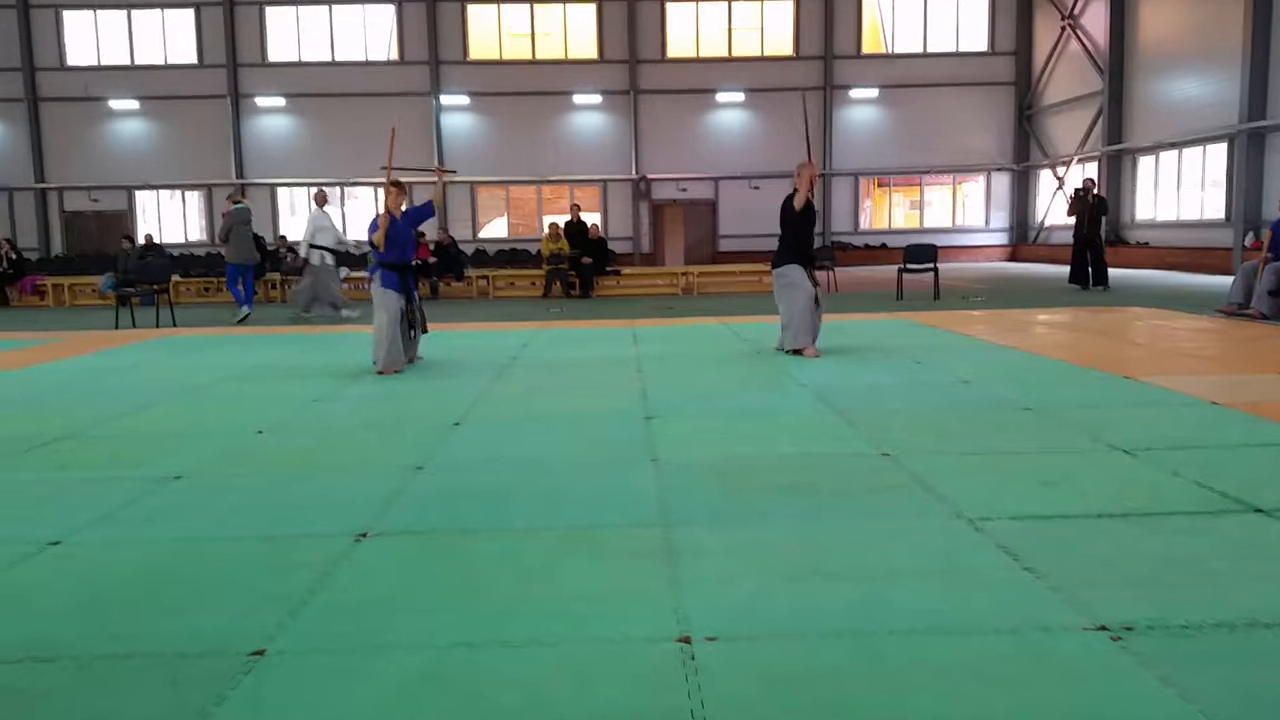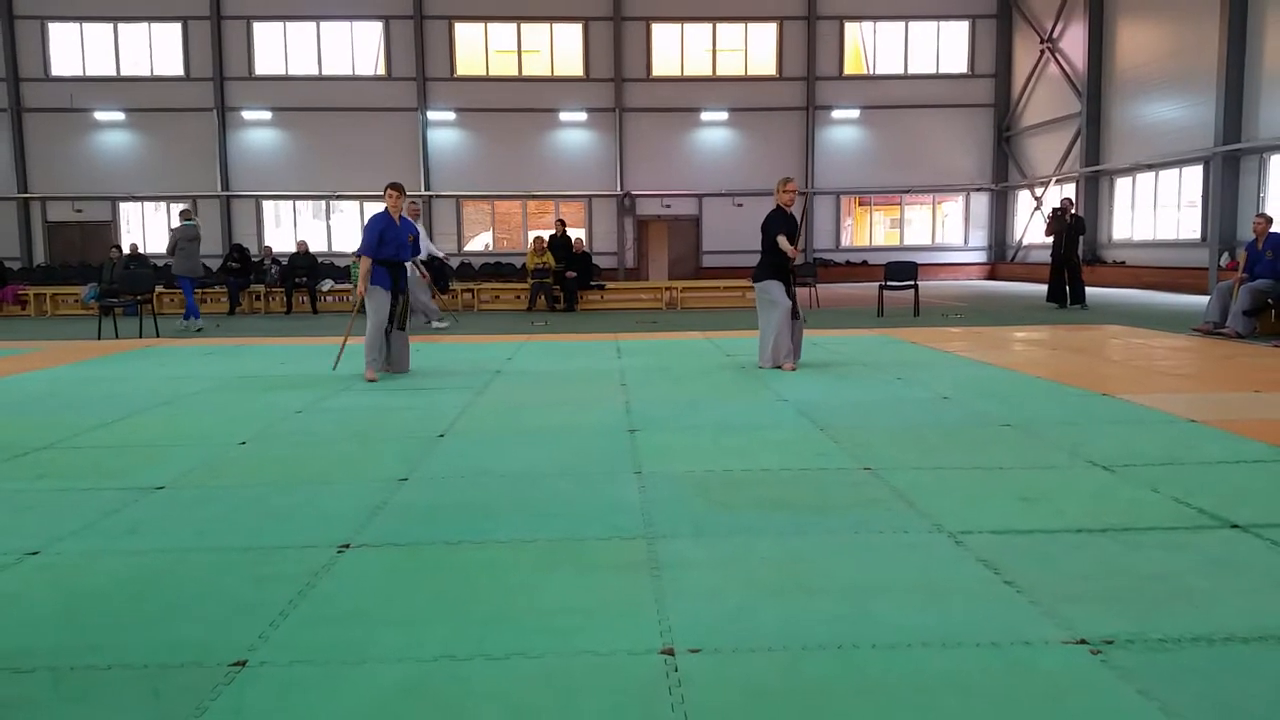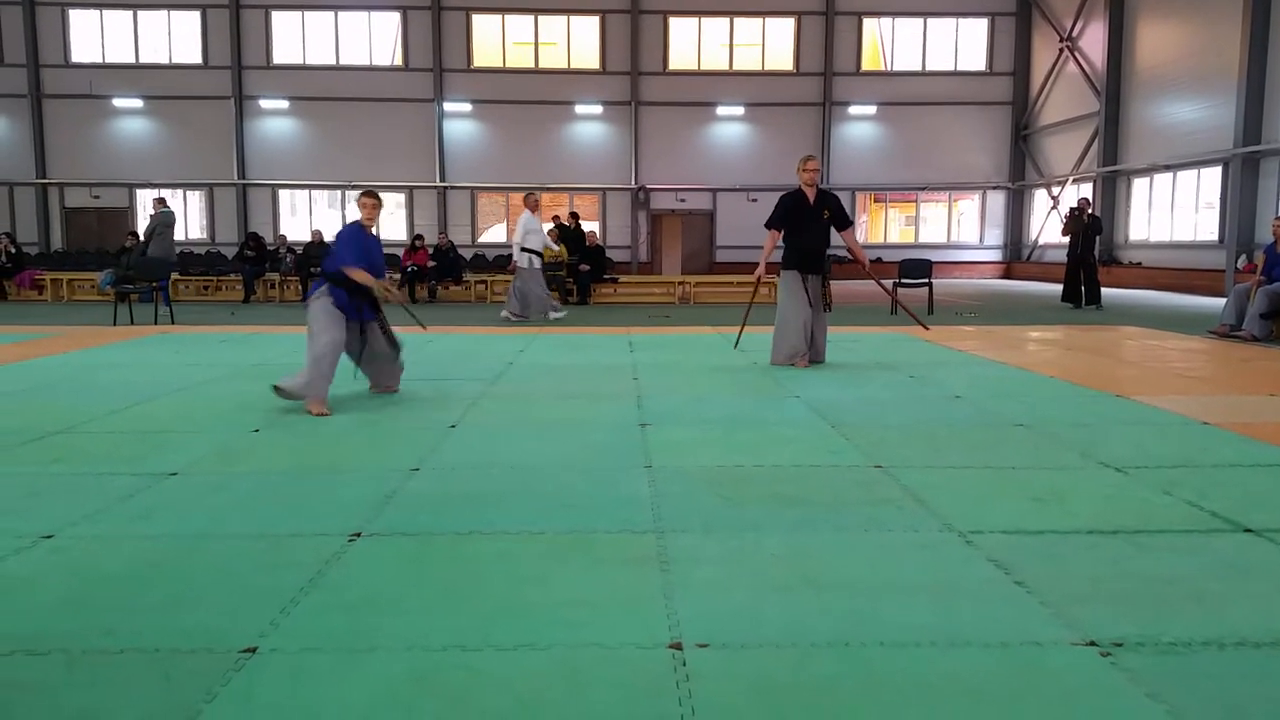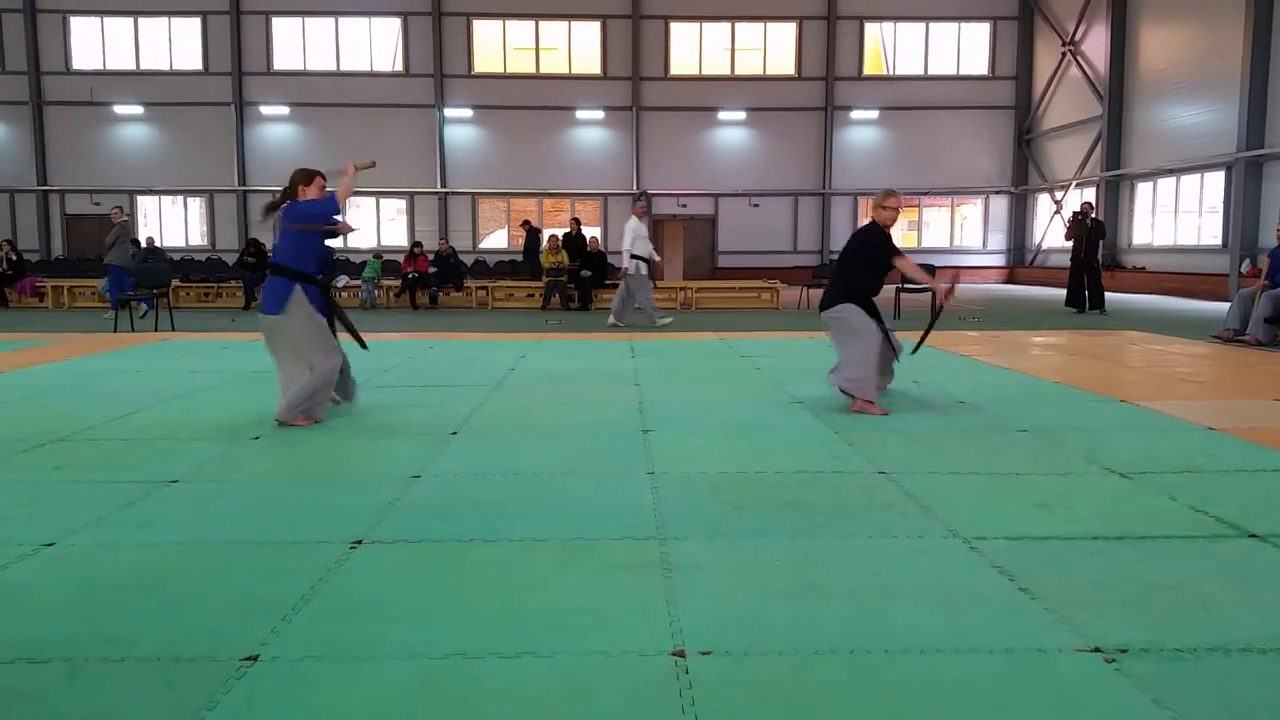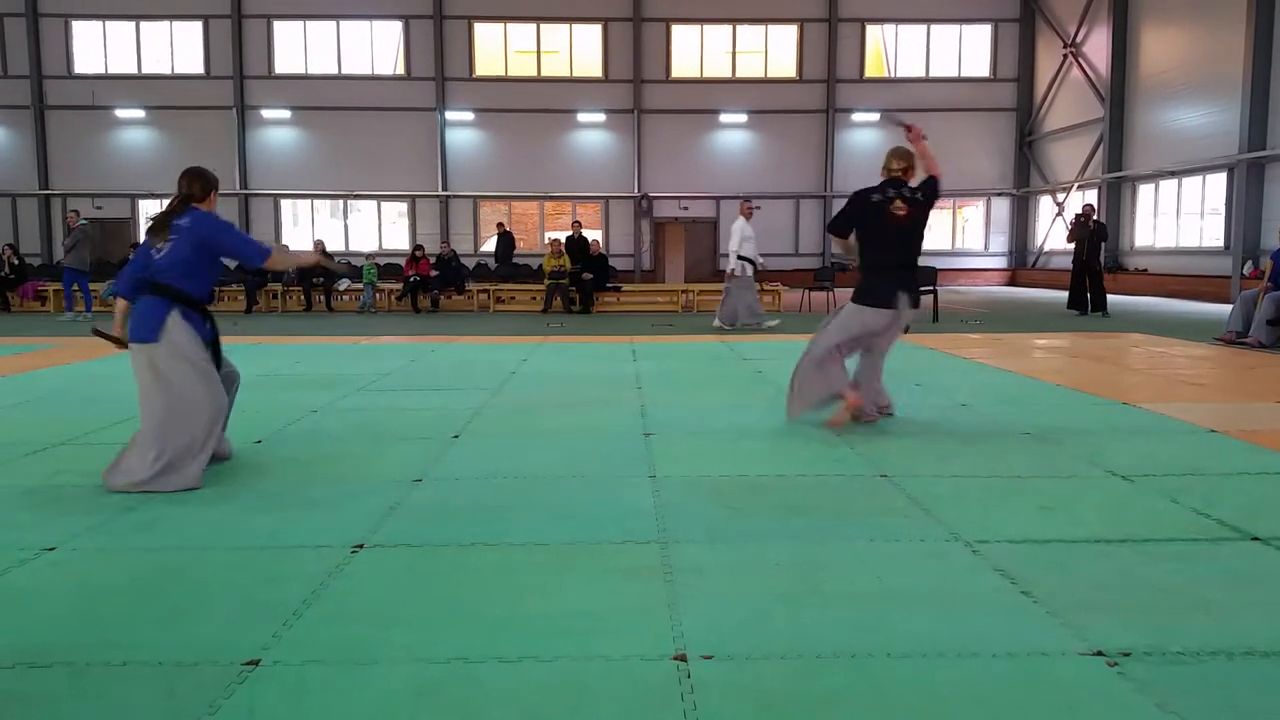
dt=1s
person 1, frame 1
left shoulder: (410, 216)
right shoulder: (381, 220)
left elbow: (435, 203)
right elbow: (376, 242)
left wrist: (440, 181)
right wrist: (380, 230)
left hip: (405, 275)
right hip: (385, 276)
left knee: (412, 317)
right knee: (388, 318)
left ankle: (406, 354)
right ankle: (388, 363)
person 1, frame 2
left shoulder: (409, 226)
right shoulder: (376, 221)
left elbow: (412, 254)
right elbow: (366, 252)
right wrist: (361, 281)
left hip: (399, 275)
right hip: (379, 274)
left knee: (398, 322)
right knee: (378, 320)
left ankle: (393, 363)
right ankle: (371, 367)
person 1, frame 3
left shoulder: (374, 243)
right shoulder: (350, 232)
left elbow: (379, 274)
right elbow: (349, 266)
left wrist: (387, 290)
right wrist: (376, 284)
left hip: (358, 299)
right hip: (331, 294)
left knee: (382, 343)
right knee: (330, 340)
left ankle: (380, 382)
right ankle: (314, 398)
person 1, frame 4
left shoulder: (290, 212)
right shoulder: (299, 211)
left elbow: (335, 226)
right elbow: (338, 200)
left wrist: (338, 226)
right wrist: (350, 174)
left hip: (280, 293)
right hip: (291, 295)
left knee: (323, 353)
right knee: (322, 358)
right ankle: (292, 411)
person 1, frame 5
left shoulder: (161, 227)
right shoulder: (206, 224)
left elbow: (128, 281)
right elbow: (258, 255)
left wrist: (119, 326)
right wrist: (302, 259)
left hip: (163, 320)
right hip: (168, 324)
left knee: (222, 380)
right knee: (196, 401)
left ankle: (204, 448)
right ankle: (135, 474)
person 2, frame 1
left shoulder: (807, 202)
right shoulder: (791, 200)
right elbow: (798, 203)
right wrist: (805, 189)
left hip: (801, 260)
right hip: (787, 261)
left knee: (812, 301)
right knee: (804, 294)
left ankle: (788, 342)
right ankle: (801, 343)
person 2, frame 2
left shoulder: (791, 218)
right shoulder: (774, 217)
right elbow: (780, 238)
right wrist: (789, 250)
left hip: (782, 274)
right hip: (768, 275)
left knee: (794, 317)
right knee: (782, 309)
left ankle: (782, 356)
right ankle: (780, 358)
person 2, frame 3
left shoulder: (830, 201)
right shoulder: (788, 201)
left elbow: (845, 230)
right elbow: (774, 234)
left wrist: (860, 255)
right wrist: (763, 263)
left hip: (818, 264)
right hip: (794, 264)
left knee: (818, 312)
right knee: (795, 311)
left ankle: (812, 354)
right ankle: (795, 355)
person 2, frame 4
left shoulder: (879, 235)
right shoulder: (869, 235)
right elbow: (901, 262)
right wrist: (935, 285)
left hip: (859, 301)
right hip: (838, 302)
left knee: (884, 347)
right knee: (868, 336)
left ankle: (861, 384)
right ankle: (861, 398)
person 2, frame 5
left shoulder: (863, 200)
right shoulder: (921, 198)
left elbow: (837, 234)
right elbow: (935, 175)
left wrist: (852, 248)
right wrist: (920, 144)
left hip: (873, 292)
right hip: (906, 293)
left knee: (827, 343)
right knee: (873, 352)
left ankle: (848, 395)
right ankle: (869, 403)
